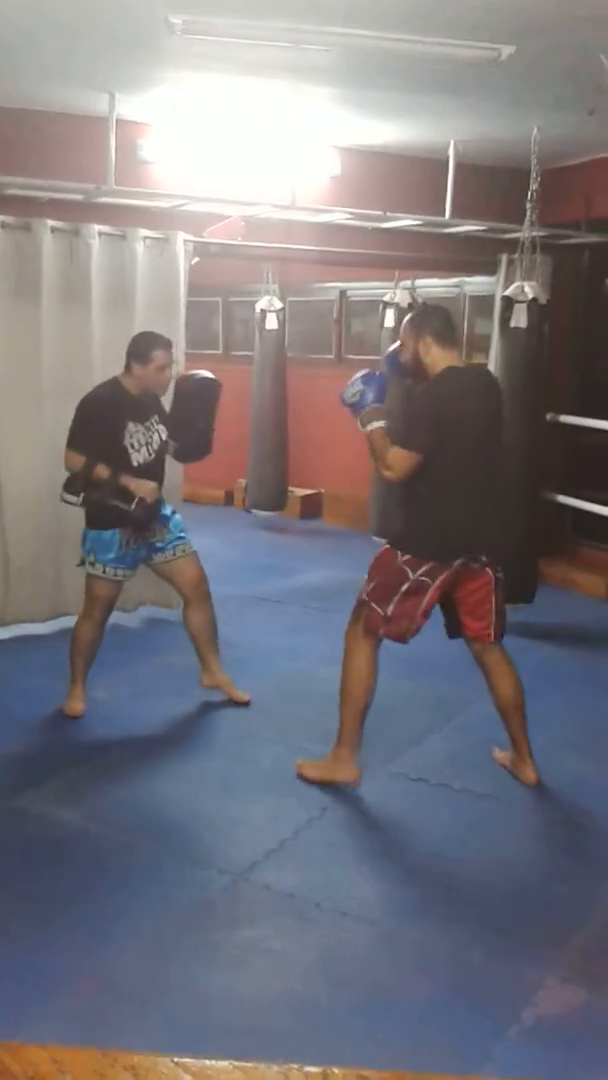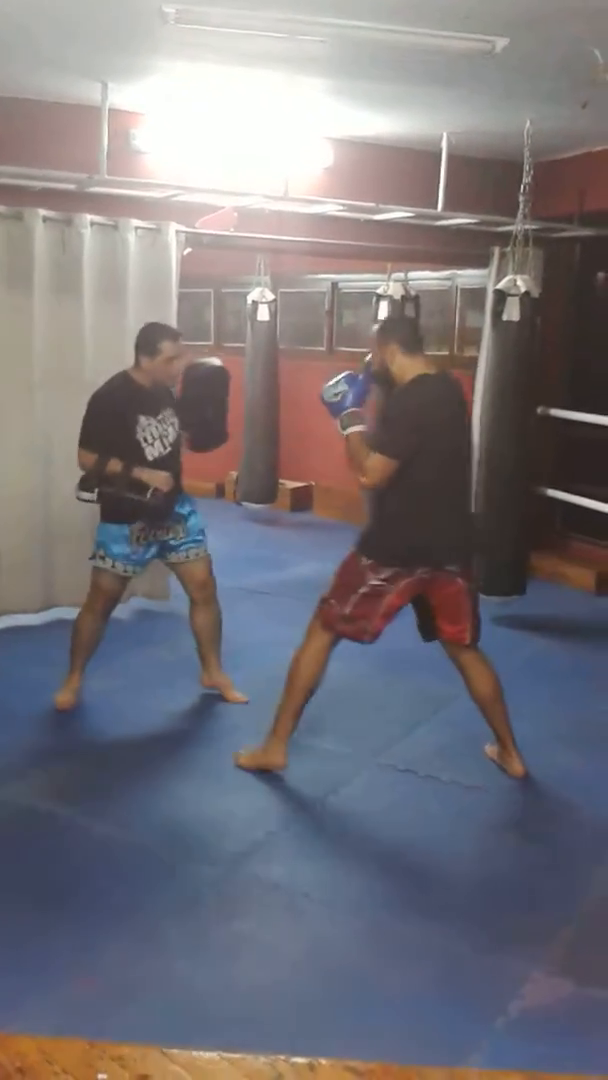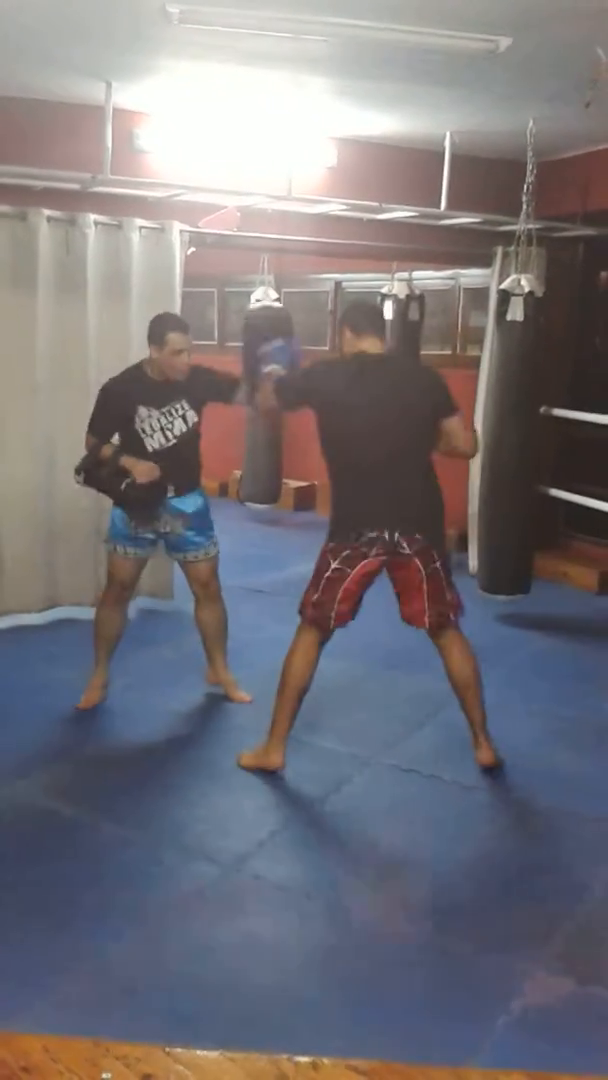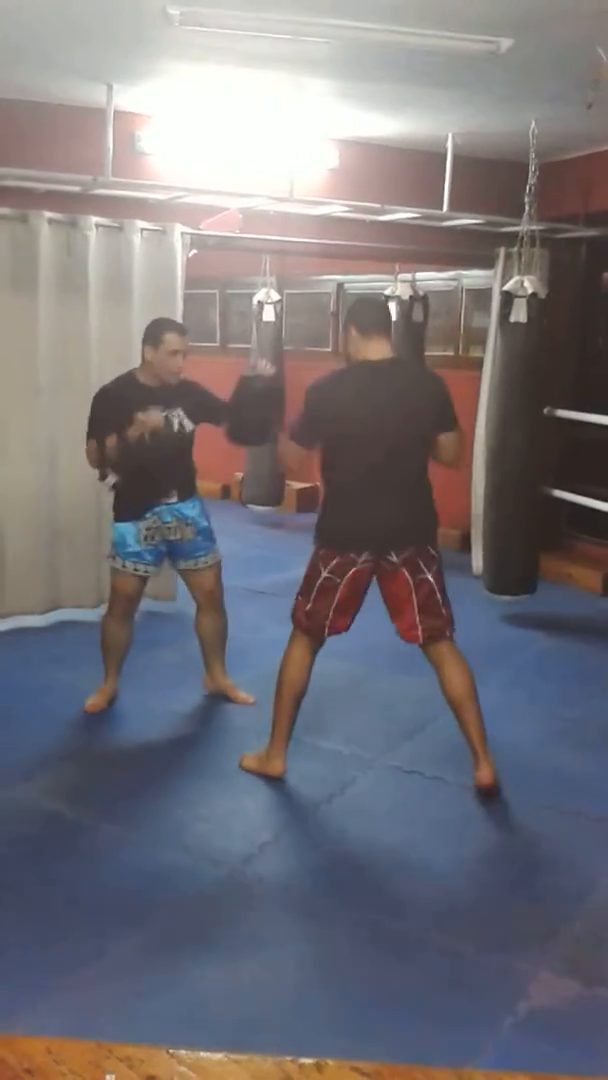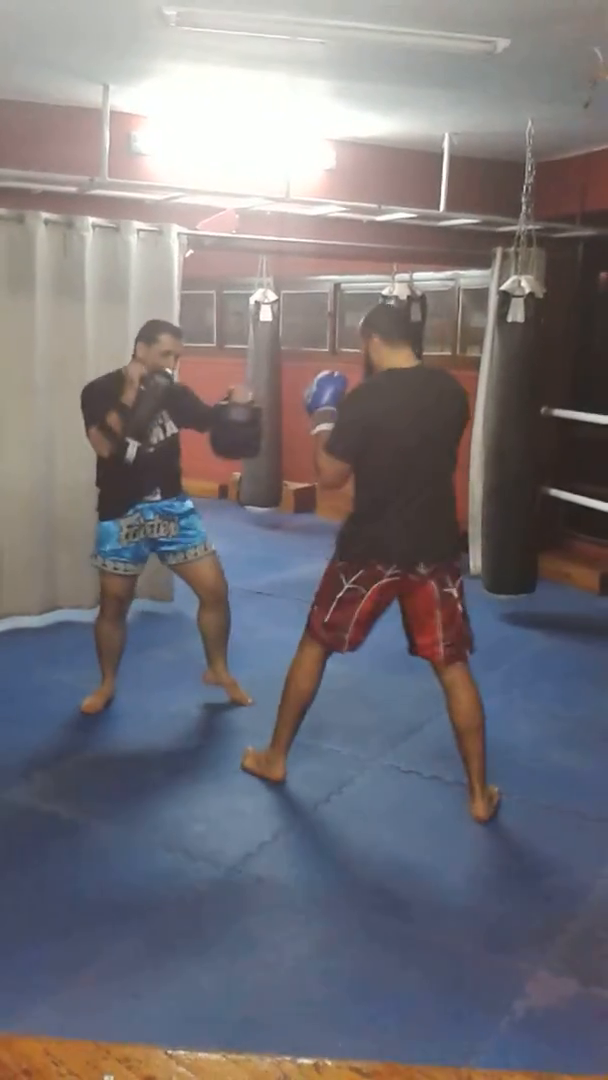
dt=0.2s
person 1, frame 1
left shoulder: (430, 397)
right shoulder: (484, 383)
left elbow: (394, 469)
left wrist: (369, 412)
left hip: (427, 543)
right hip: (479, 541)
left knee: (361, 635)
right knee: (488, 647)
left ankle: (342, 759)
right ankle: (523, 759)
person 1, frame 2
left shoulder: (405, 404)
right shoulder: (451, 392)
left elbow: (370, 475)
left wrist: (350, 414)
left hip: (392, 548)
right hip: (450, 547)
left knee: (320, 634)
right knee: (465, 650)
left ankle: (274, 748)
right ankle: (509, 752)
person 1, frame 3
left shoulder: (326, 376)
right shoulder: (424, 379)
left elbow: (266, 400)
right elbow: (464, 446)
left wrist: (273, 367)
left hip: (355, 531)
right hip: (418, 526)
left knee: (311, 632)
right knee: (447, 633)
left ankle: (273, 748)
right ankle: (483, 744)
person 1, frame 4
left shoulder: (331, 388)
right shoulder: (430, 385)
left elbow: (294, 457)
right elbow: (449, 456)
left wrist: (316, 424)
left hip: (346, 538)
right hip: (410, 537)
left knee: (304, 637)
right knee: (442, 647)
left ankle: (275, 753)
right ankle: (482, 766)
person 1, frame 5
left shoulder: (364, 398)
right shoulder: (452, 391)
left elbow: (330, 477)
left wrist: (321, 418)
left hip: (370, 549)
right hip: (435, 550)
left knee: (314, 644)
right knee: (453, 669)
left ankle: (275, 756)
right ankle: (479, 794)
person 2, frame 1
left shoulder: (151, 400)
right shoulder: (99, 403)
right elbow: (74, 461)
right wrist: (127, 482)
left hip: (156, 514)
right hip: (112, 522)
left knee: (197, 590)
right knee: (97, 609)
left ankle: (213, 672)
right ankle: (77, 688)
person 2, frame 2
left shoulder: (167, 391)
right shoulder: (109, 399)
left elbow: (181, 438)
right elbow: (88, 460)
right wrist: (141, 474)
left hip: (177, 509)
right hip: (127, 518)
left knee: (204, 591)
right knee: (101, 602)
left ankle: (214, 674)
right ankle: (74, 679)
person 2, frame 3
left shoulder: (196, 379)
right shoulder: (120, 389)
right elbow: (94, 443)
right wrist: (129, 463)
left hip: (187, 502)
left knee: (208, 588)
right knee: (117, 591)
left ankle: (219, 671)
right ankle: (99, 677)
person 2, frame 4
left shoulder: (186, 391)
right shoulder: (112, 397)
left elbow: (233, 416)
right elbow: (96, 457)
right wrist: (135, 431)
left hip: (186, 509)
right hip: (137, 516)
left knee: (211, 595)
right knee: (123, 604)
left ankle: (216, 675)
right ankle: (109, 684)
person 2, frame 5
left shoulder: (175, 393)
right shoulder: (99, 391)
left elbow: (217, 425)
right elbow: (104, 446)
left wrist: (236, 405)
right wrist: (130, 395)
left hip: (172, 508)
right hip: (122, 515)
left knee: (215, 590)
right knee: (113, 605)
left ankle: (218, 669)
right ankle: (107, 684)
